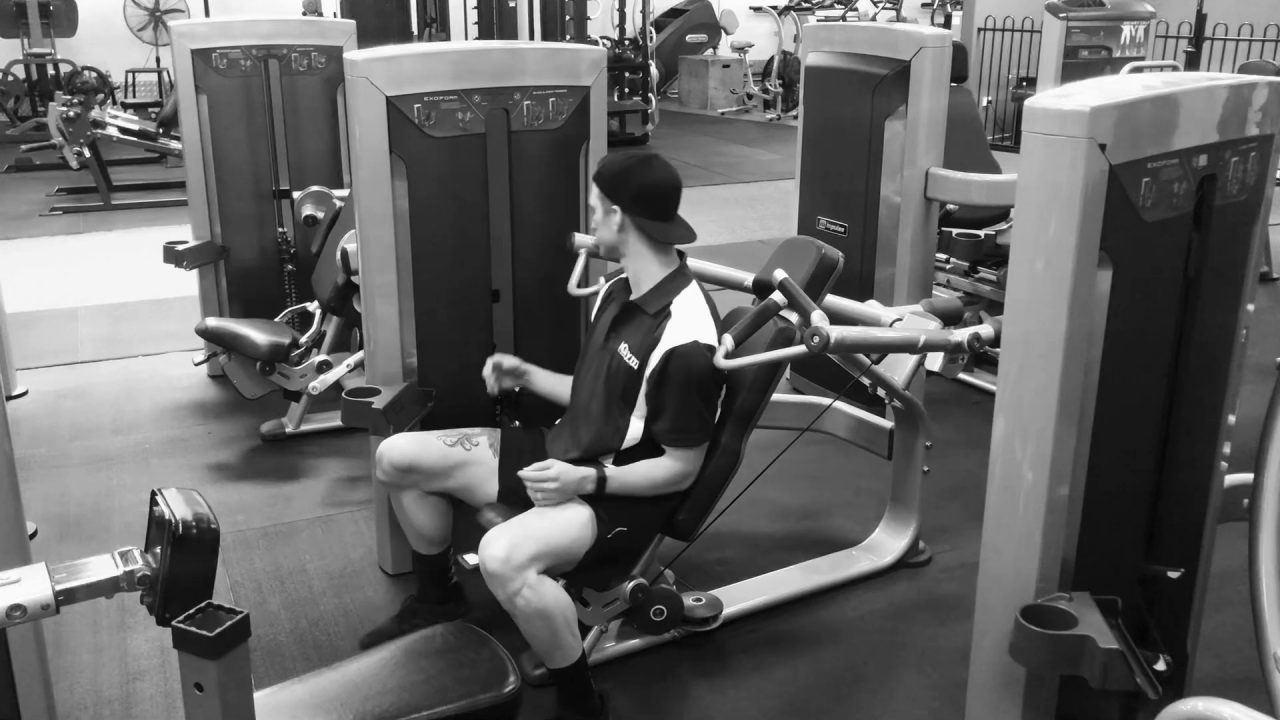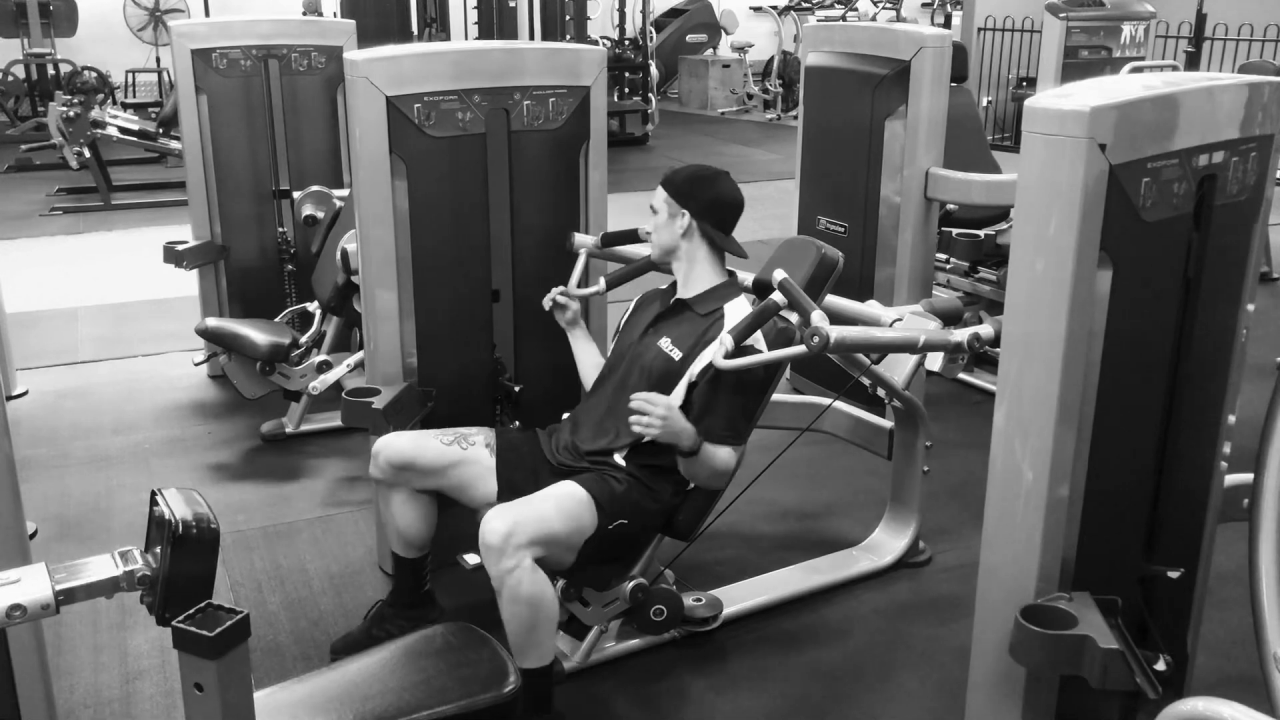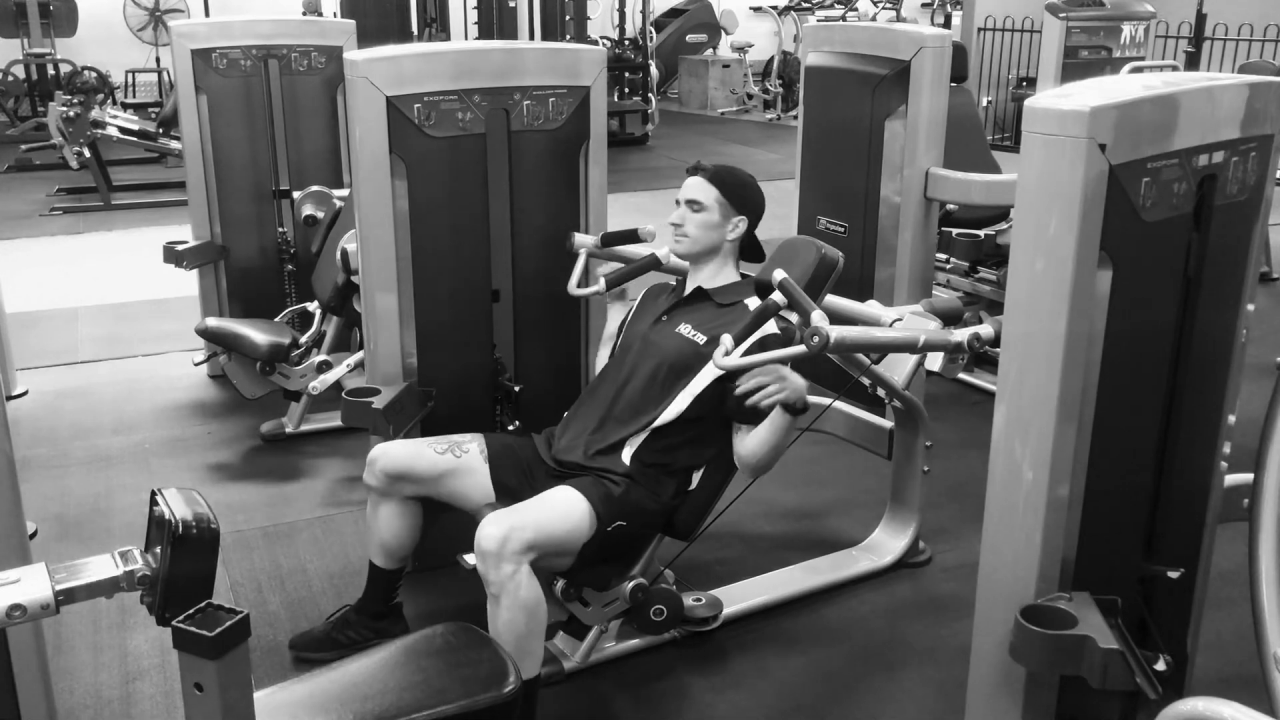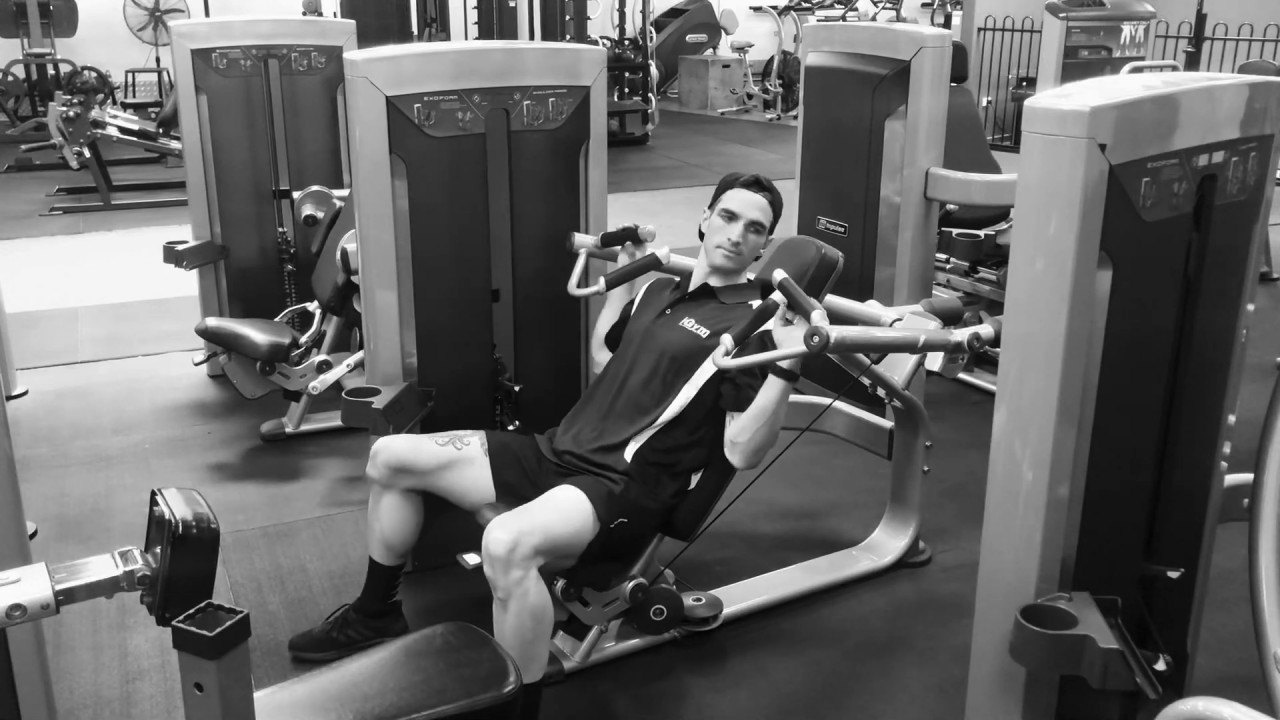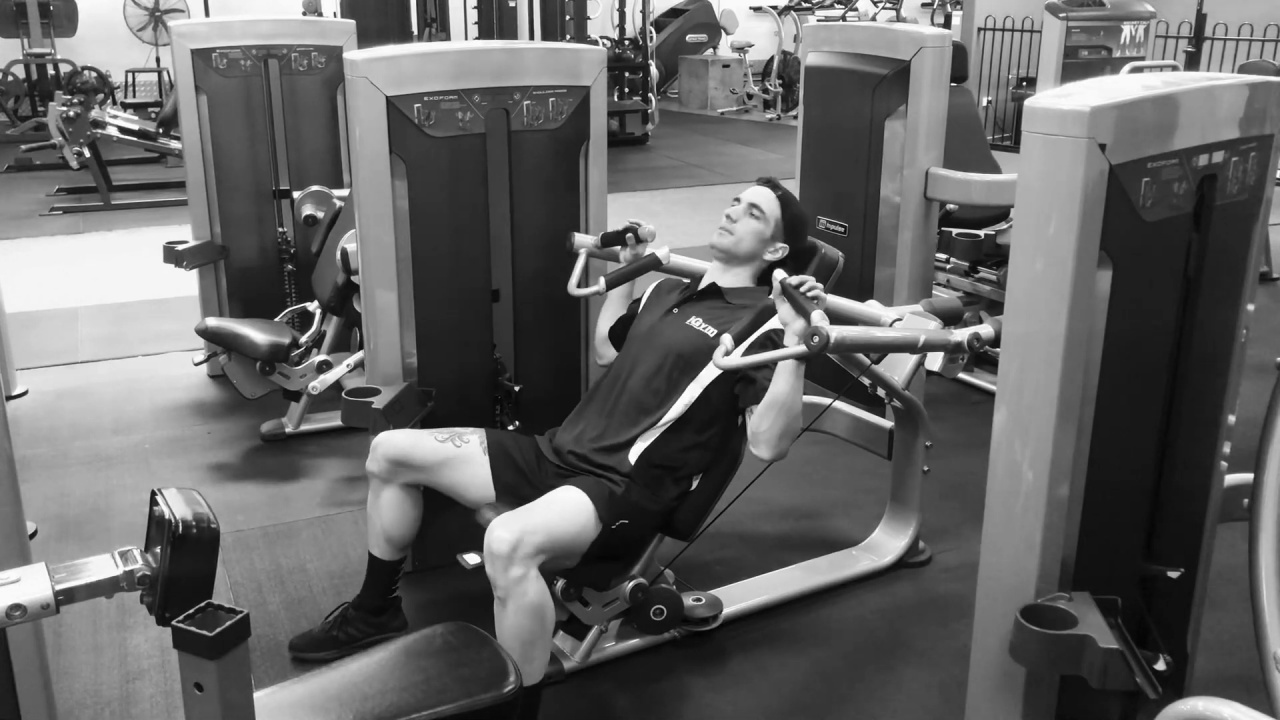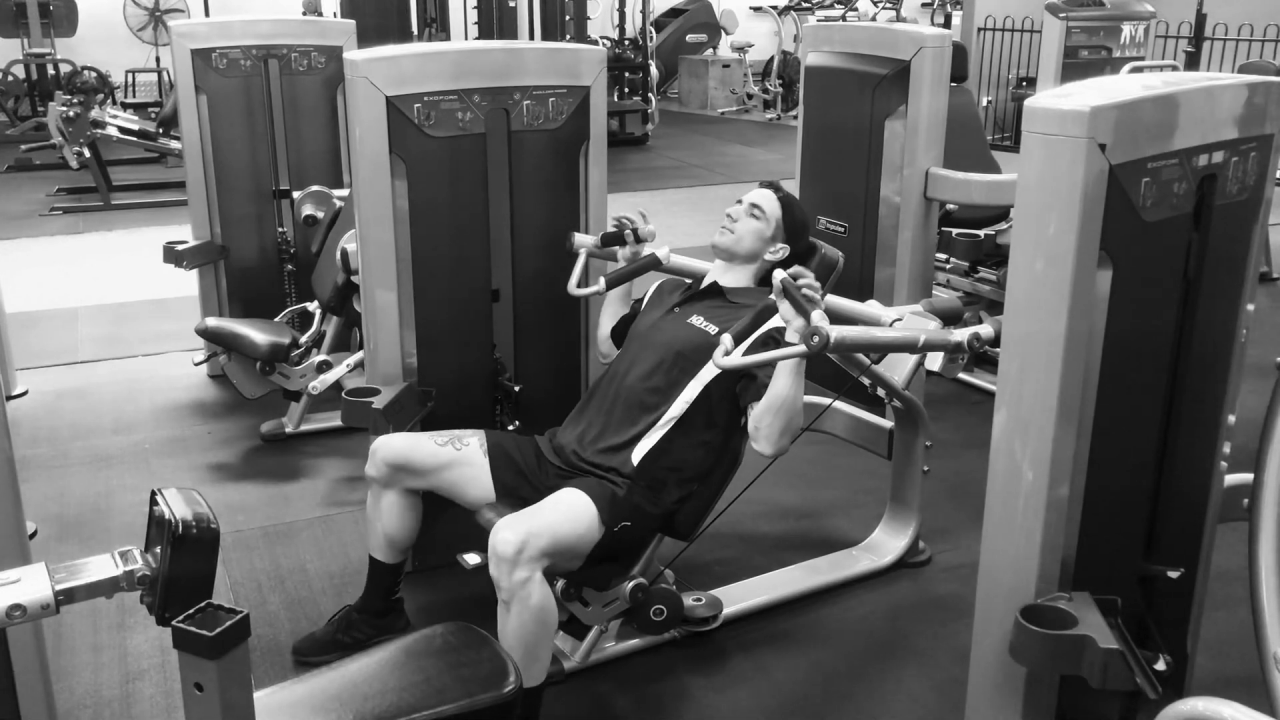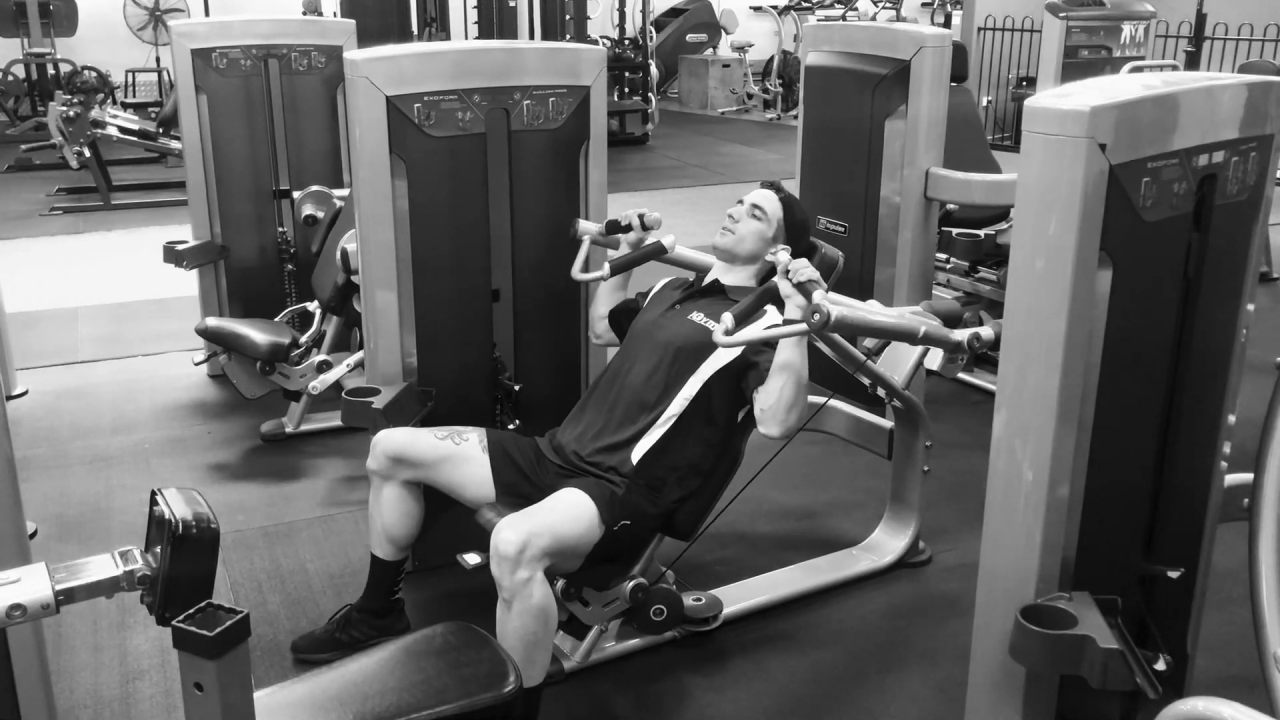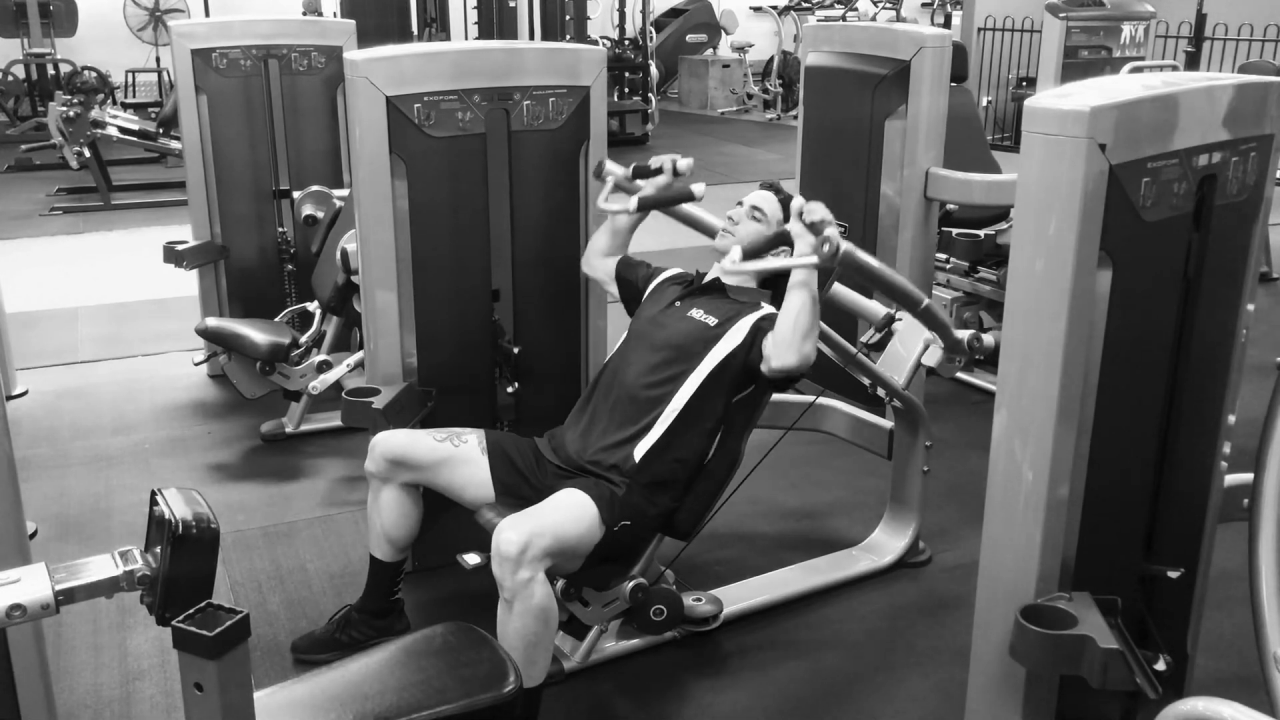
dt=0.5s
person 1, frame 1
left shoulder: (686, 338)
right shoulder: (619, 290)
left elbow: (679, 468)
left wrist: (592, 481)
right wrist: (528, 376)
left hip: (624, 492)
right hip: (564, 452)
left knee: (503, 556)
right knee: (398, 457)
right ankle: (437, 600)
person 1, frame 2
left shoulder: (734, 337)
right shoulder: (657, 299)
left elbow: (719, 470)
left wrist: (682, 437)
right wrist: (574, 328)
left hip: (630, 485)
right hip: (564, 447)
left knee: (502, 533)
right knee: (392, 455)
right ankle: (411, 604)
person 1, frame 3
left shoulder: (753, 327)
right shoulder: (659, 295)
left elbow: (750, 459)
left wrist: (790, 403)
left hip: (627, 487)
right hip: (556, 452)
left knee: (500, 540)
right knee: (387, 464)
right ankle: (376, 616)
person 1, frame 4
left shoulder: (752, 325)
right shoulder: (662, 290)
left elbow: (742, 450)
left wrist: (786, 368)
right wrist: (626, 272)
left hip: (627, 486)
right hip: (560, 451)
left knee: (506, 544)
right knee: (390, 457)
right ankle: (375, 614)
person 1, frame 5
left shoulder: (759, 325)
right shoulder: (669, 290)
left elbow: (768, 443)
left wrist: (795, 344)
right wrist: (626, 270)
left hip: (628, 487)
right hip: (559, 452)
left knee: (510, 542)
right knee: (390, 453)
right ankle: (376, 611)
person 1, frame 6
left shoulder: (759, 325)
right shoulder: (672, 290)
left elbow: (770, 440)
left wrist: (797, 338)
right wrist: (625, 265)
left hip: (627, 488)
right hip: (559, 453)
left knee: (514, 546)
right knee: (389, 456)
right ankle: (378, 613)
person 1, frame 7
left shoulder: (761, 323)
right shoulder: (675, 290)
left elbow: (777, 422)
right elbow: (601, 328)
left wrist: (796, 315)
right wrist: (625, 254)
left hip: (626, 487)
right hip: (560, 453)
left knee: (515, 545)
right knee: (392, 449)
right ankle: (378, 613)
person 1, frame 8
left shoulder: (758, 319)
right shoulder: (675, 285)
left elbow: (790, 358)
right elbow: (597, 260)
left wrist: (808, 253)
right wrist: (646, 198)
left hip: (623, 487)
right hip: (558, 453)
left knee: (517, 546)
right knee: (390, 452)
right ankle: (378, 613)
